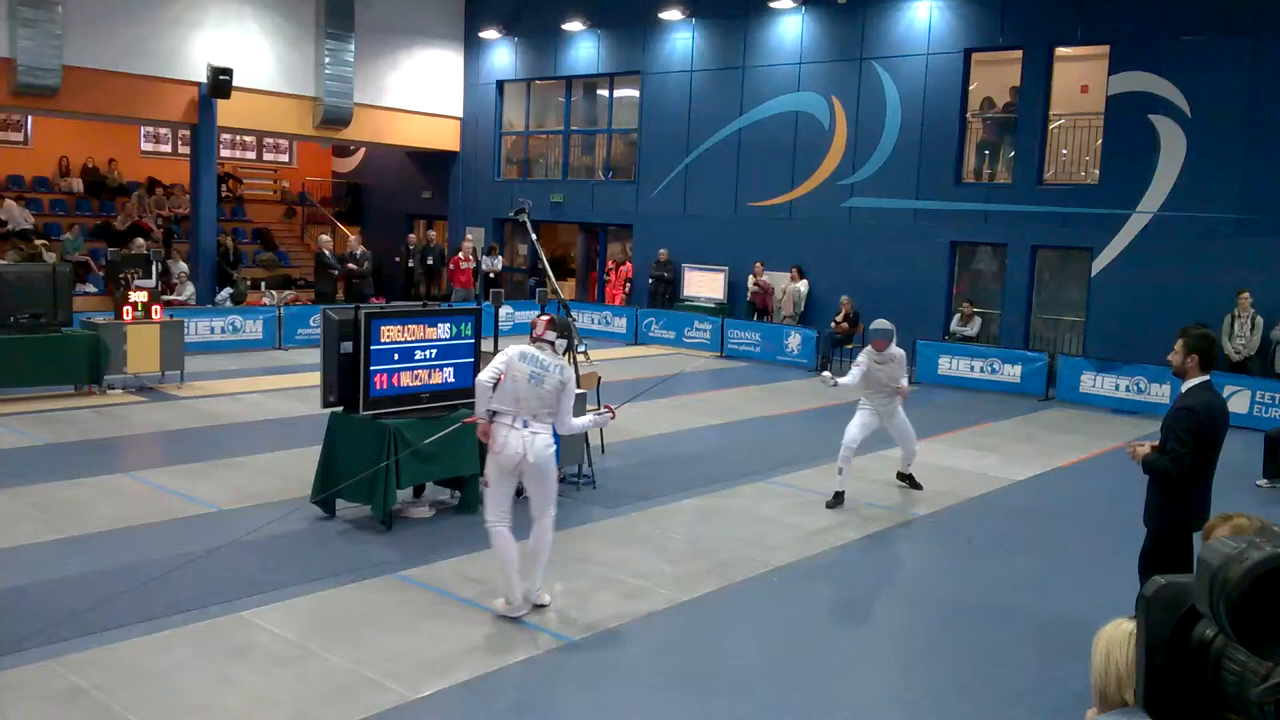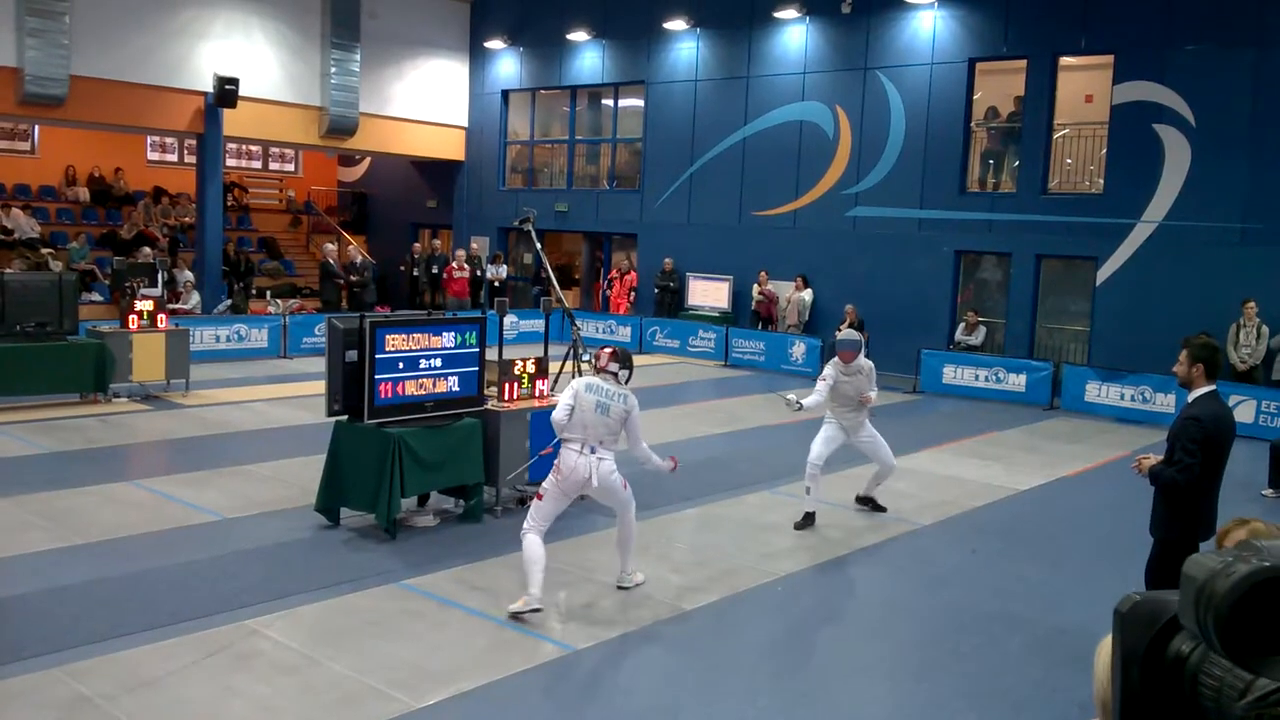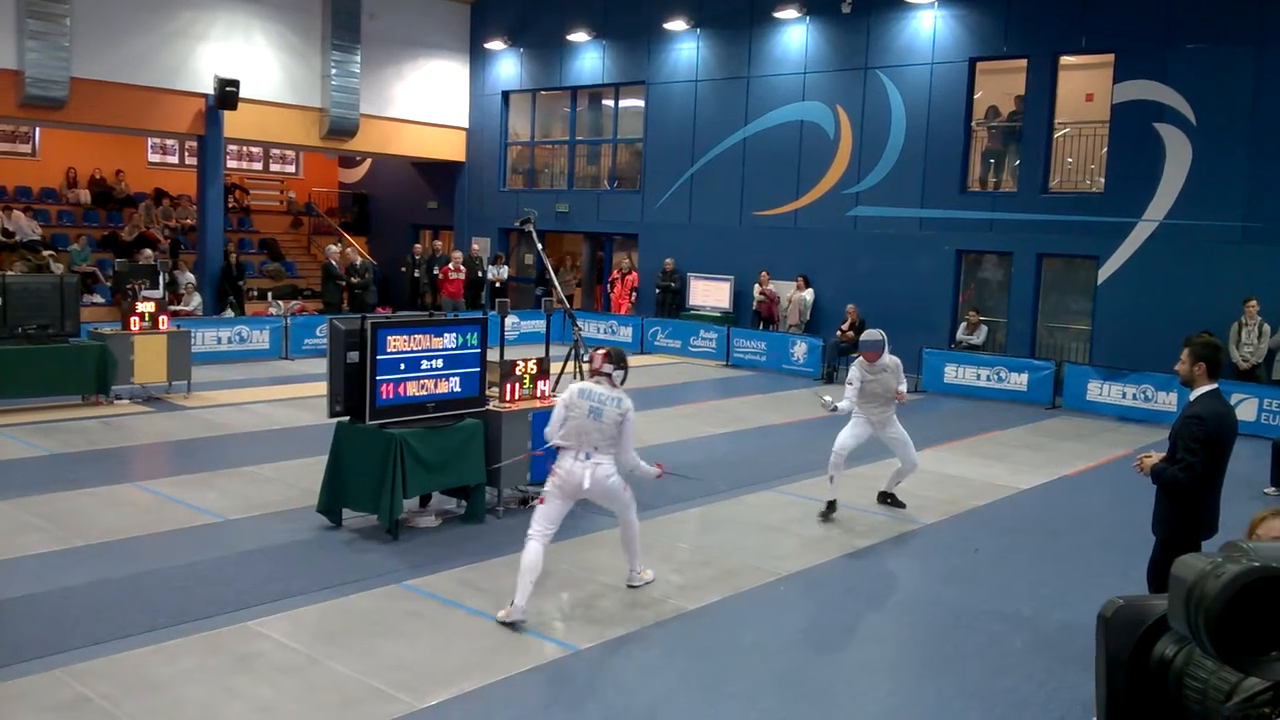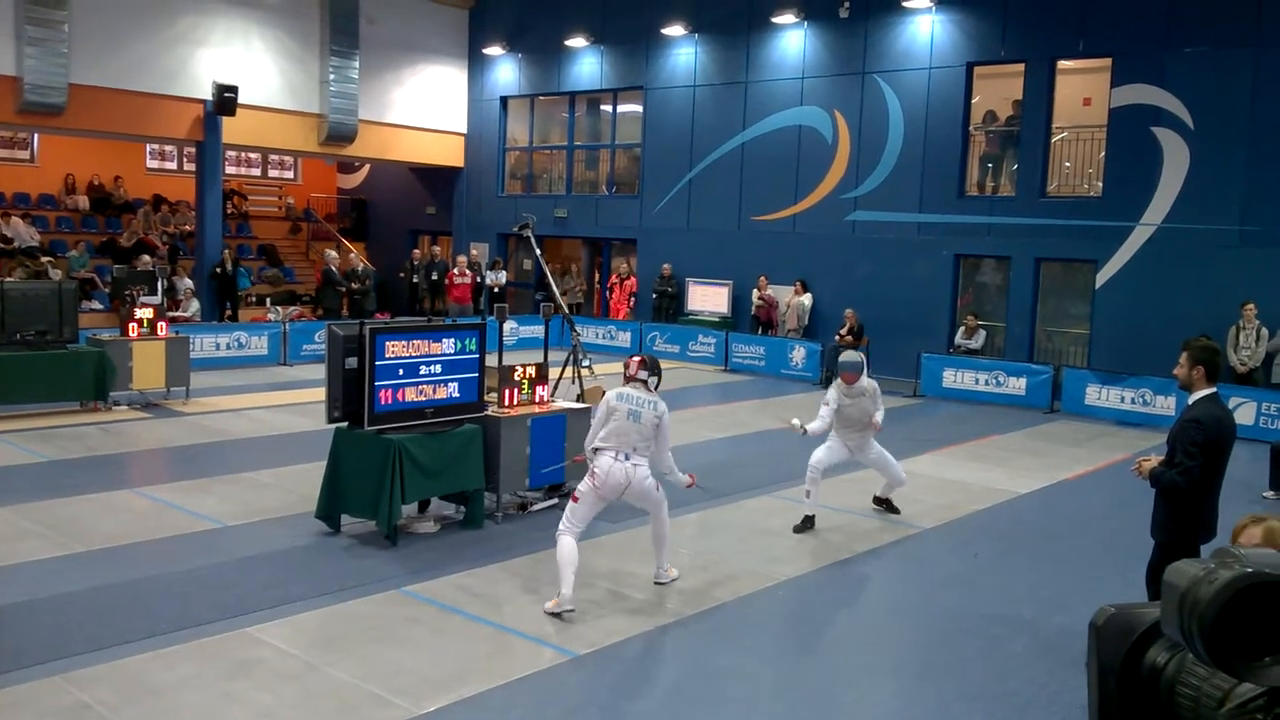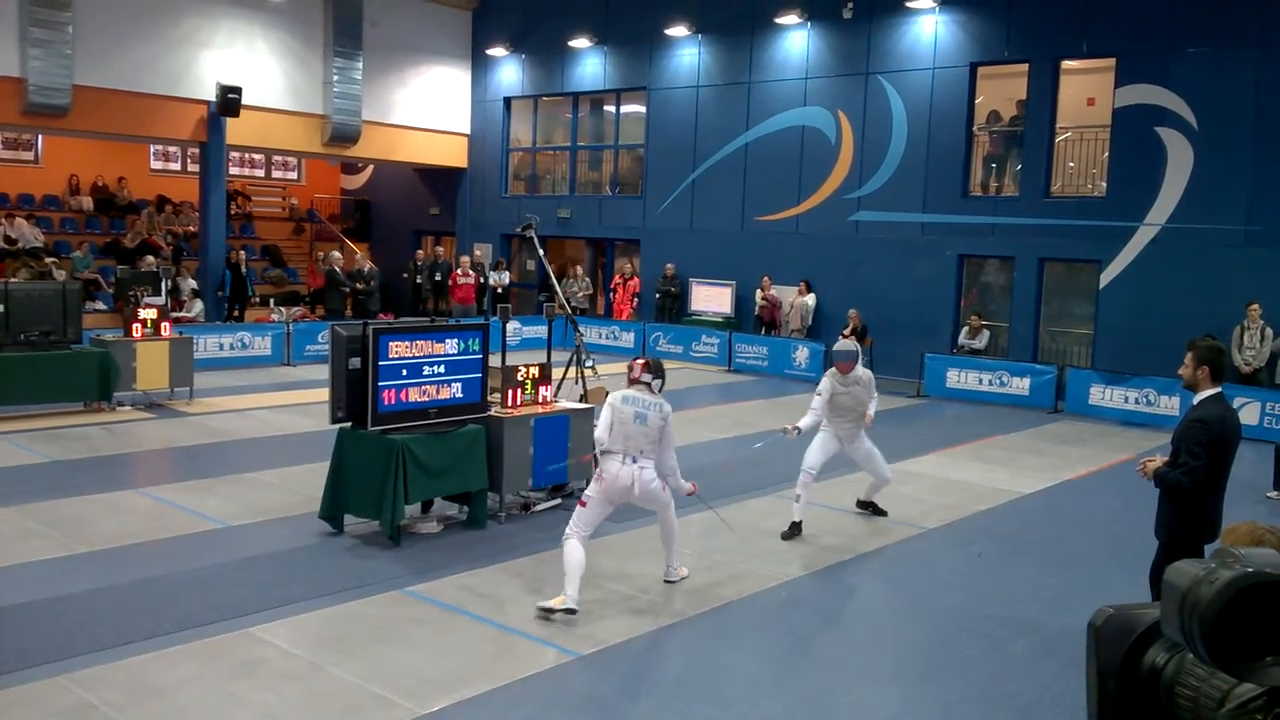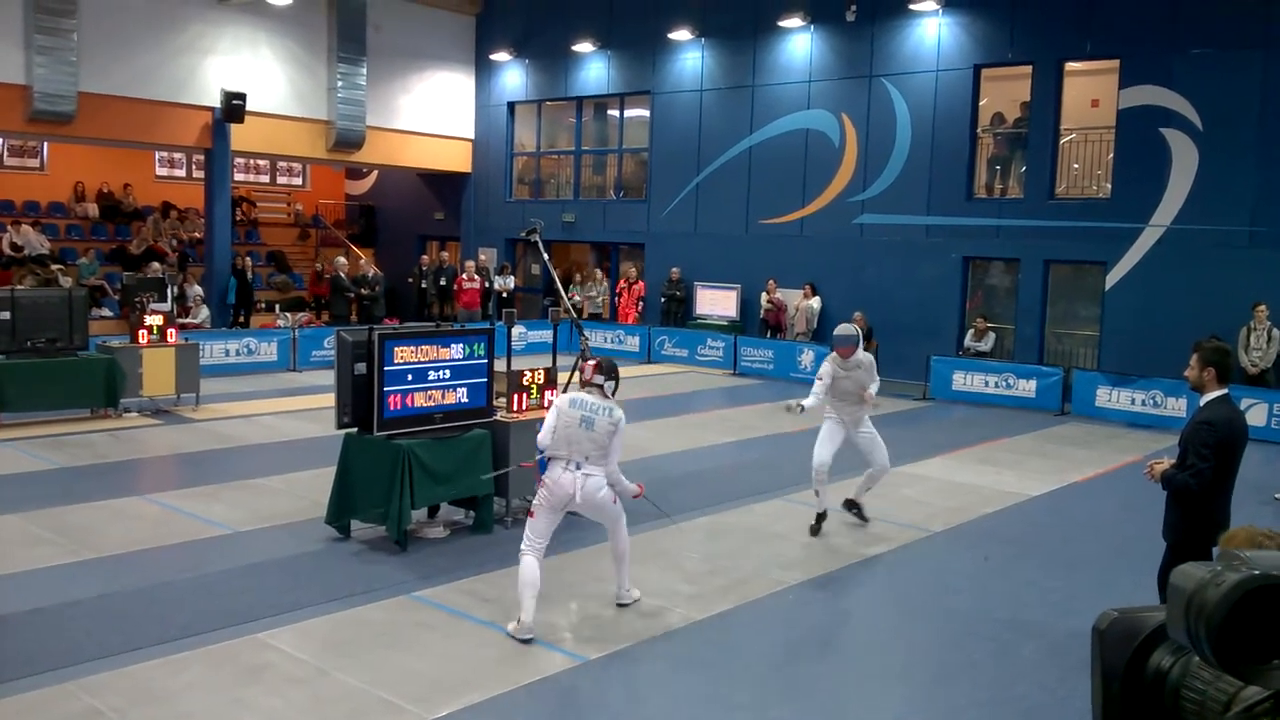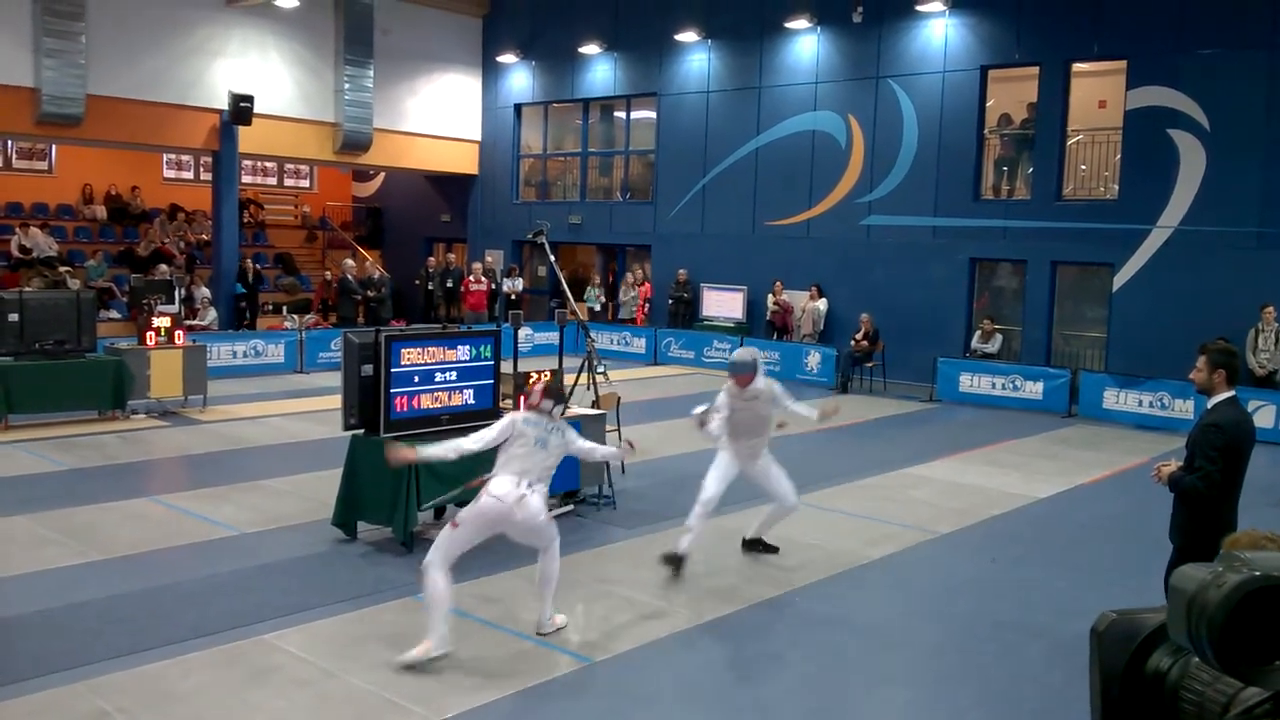
dt=0.7s
person 1, frame 1
left shoulder: (513, 353)
right shoulder: (564, 371)
left elbow: (483, 381)
right elbow: (564, 426)
left wrist: (482, 417)
right wrist: (597, 420)
left hip: (505, 441)
right hip: (540, 445)
left knee: (497, 523)
right knee: (543, 518)
left ankle: (514, 601)
right ankle: (535, 591)
person 1, frame 2
left shoulder: (580, 384)
right shoulder: (628, 400)
left elbow: (558, 418)
right elbow: (637, 448)
left wrist: (569, 438)
right wrist: (663, 464)
left hip: (569, 465)
right hip: (603, 470)
left knee: (531, 530)
right knee: (627, 509)
left ankle: (534, 596)
right ankle: (626, 574)
person 1, frame 3
left shoulder: (574, 390)
right shoulder: (624, 403)
left elbow: (550, 435)
right elbow: (626, 456)
right wrist: (651, 471)
left hip: (567, 470)
right hip: (603, 474)
left knee: (537, 538)
right knee: (628, 512)
left ankle: (518, 605)
right ankle: (636, 573)
person 1, frame 4
left shoulder: (612, 397)
right shoulder: (660, 407)
left elbow: (590, 441)
right elbow: (662, 457)
right wrist: (681, 478)
left hip: (605, 471)
right hip: (638, 475)
left knee: (566, 532)
right knee: (659, 509)
left ankle: (565, 597)
right ankle: (662, 570)
person 1, frame 5
left shoulder: (615, 398)
right shoulder: (663, 408)
left elbow: (601, 439)
right elbow: (667, 457)
right wrist: (682, 486)
left hip: (611, 475)
right hip: (645, 477)
left knee: (574, 536)
right knee: (667, 510)
left ankle: (569, 598)
right ankle: (672, 569)
person 1, frame 6
left shoulder: (564, 400)
right shoulder: (616, 414)
left elbow: (543, 443)
right elbow: (611, 468)
right wrist: (630, 489)
left hip: (557, 481)
right hip: (593, 486)
left knee: (530, 552)
right knee: (618, 524)
left ankle: (525, 622)
right ankle: (623, 591)
person 1, frame 7
left shoulder: (516, 420)
right shoulder: (564, 432)
left elbow: (474, 443)
right elbow: (595, 452)
left wrist: (419, 453)
right wrist: (618, 451)
left hip: (495, 501)
right hip: (531, 509)
left knee: (435, 563)
right knee: (550, 543)
left ankle: (436, 641)
right ankle: (546, 619)
person 2, frame 1
left shoulder: (1188, 407)
right shoulder: (1214, 399)
left elbow: (1173, 469)
left wrist: (1146, 458)
right wrist: (1159, 449)
left hip: (1174, 507)
right hip: (1189, 503)
left knee: (1154, 575)
right knee: (1176, 573)
person 2, frame 2
left shoulder: (1195, 417)
right shoulder: (1220, 409)
left elbow: (1181, 479)
left wrist: (1153, 470)
right wrist: (1164, 461)
left hip: (1180, 519)
right hip: (1196, 515)
left knee: (1161, 584)
right knee: (1179, 583)
person 2, frame 3
left shoulder: (1196, 415)
right shoulder: (1222, 407)
left elbow: (1184, 477)
left wrist: (1155, 468)
right wrist: (1167, 458)
left hip: (1182, 518)
right hip: (1198, 513)
left knee: (1162, 583)
person 2, frame 4
left shoulder: (1195, 419)
right shoulder: (1220, 411)
left elbow: (1182, 481)
left wrist: (1153, 472)
right wrist: (1164, 462)
left hip: (1181, 521)
right hip: (1195, 517)
left knee: (1161, 586)
person 2, frame 5
left shoulder: (1200, 419)
right shoulder: (1225, 411)
left elbow: (1187, 481)
left wrist: (1158, 472)
right wrist: (1169, 462)
left hip: (1185, 521)
right hip: (1200, 517)
left knee: (1164, 585)
person 2, frame 6
left shoulder: (1207, 420)
right shoulder: (1232, 413)
left elbow: (1194, 483)
left wrist: (1165, 475)
right wrist: (1176, 465)
left hip: (1192, 524)
right hip: (1209, 519)
left knee: (1172, 586)
person 2, frame 7
left shoulder: (1215, 423)
right shoulder: (1239, 414)
left elbow: (1203, 487)
left wrist: (1173, 478)
right wrist: (1184, 468)
left hip: (1201, 527)
right hip: (1217, 523)
person 3, frame 1
left shoulder: (900, 355)
right shoulder: (865, 357)
right elbow: (852, 379)
left wrist: (904, 387)
right wrist: (834, 381)
left hip: (893, 410)
right hip: (868, 408)
left knee: (910, 448)
right knee: (848, 444)
left ankle: (904, 473)
right ankle: (839, 493)
person 3, frame 2
left shoulder: (868, 366)
right shoulder: (832, 368)
right elbow: (818, 395)
left wrist: (870, 398)
right wrist: (799, 404)
left hip: (860, 425)
right hip: (835, 423)
left knee: (889, 465)
right knee: (814, 461)
left ankle: (865, 496)
right ankle: (809, 514)
person 3, frame 3
left shoulder: (894, 363)
right shoulder: (857, 368)
left elbow: (901, 382)
right elbow: (850, 402)
left wrist: (902, 393)
right wrist: (834, 405)
left hip: (888, 420)
right hip: (862, 419)
left knee: (911, 463)
right knee: (839, 450)
left ankle: (885, 494)
right ankle: (831, 502)
person 3, frame 4
left shoulder: (872, 387)
right shoulder: (835, 391)
left elbow: (879, 409)
right elbow: (822, 422)
left wrist: (877, 420)
right wrist: (804, 428)
left hip: (866, 443)
right hip: (840, 441)
left knee: (899, 479)
right knee: (815, 464)
left ankle: (881, 498)
right ankle: (809, 517)
person 3, frame 5
left shoulder: (866, 376)
right shoulder: (829, 380)
left elbow: (872, 397)
right elbow: (815, 413)
left wrist: (870, 413)
right wrist: (797, 428)
left hip: (856, 435)
right hip: (830, 433)
left knee: (884, 477)
right knee: (809, 469)
left ankle: (865, 501)
right ankle: (796, 523)
person 3, frame 6
left shoulder: (867, 360)
right shoulder: (829, 365)
left elbow: (875, 380)
right elbow: (816, 396)
left wrist: (871, 392)
right wrist: (800, 406)
left hip: (860, 420)
right hip: (835, 419)
left knee: (882, 466)
right knee: (820, 464)
left ankle: (853, 501)
right ankle: (821, 513)
person 3, frame 7
left shoulder: (769, 389)
right shoulder: (727, 394)
left elbow: (789, 406)
right elbow: (715, 433)
left wrist: (816, 416)
right wrist: (703, 424)
left hip: (758, 456)
right hip: (730, 453)
left knee: (789, 503)
right knee: (708, 498)
left ankle: (753, 539)
right ankle: (679, 554)
